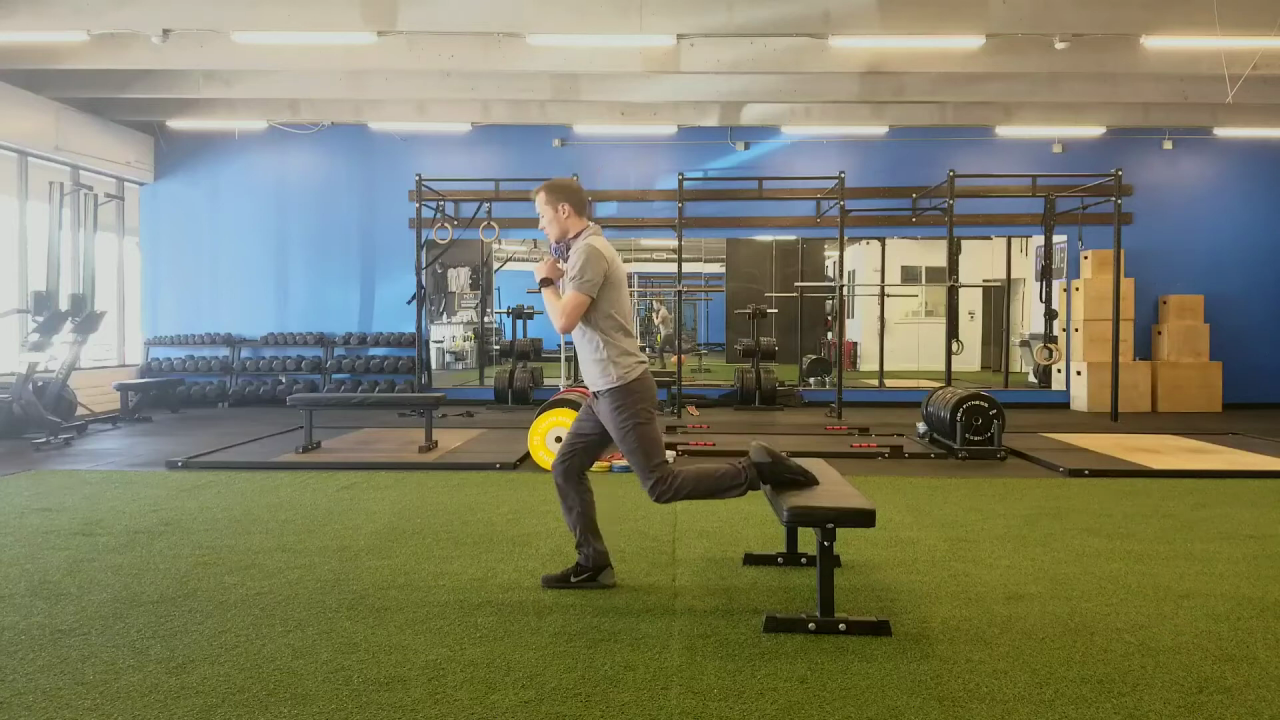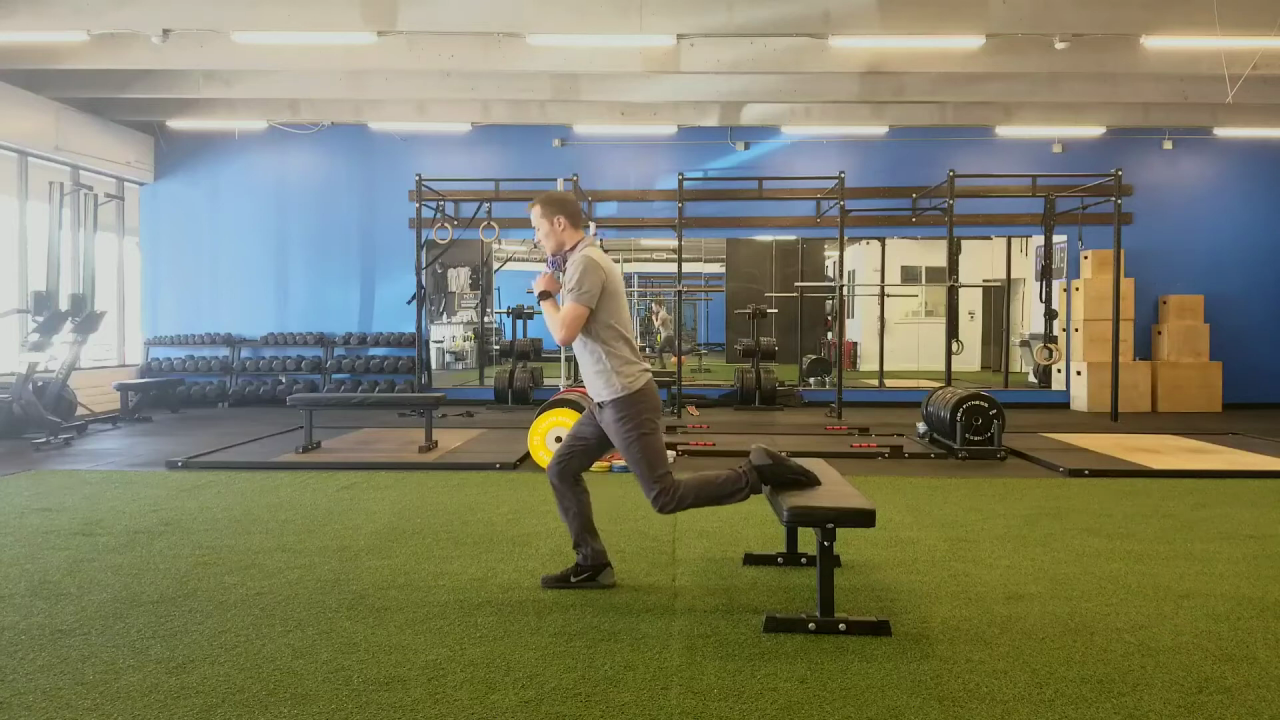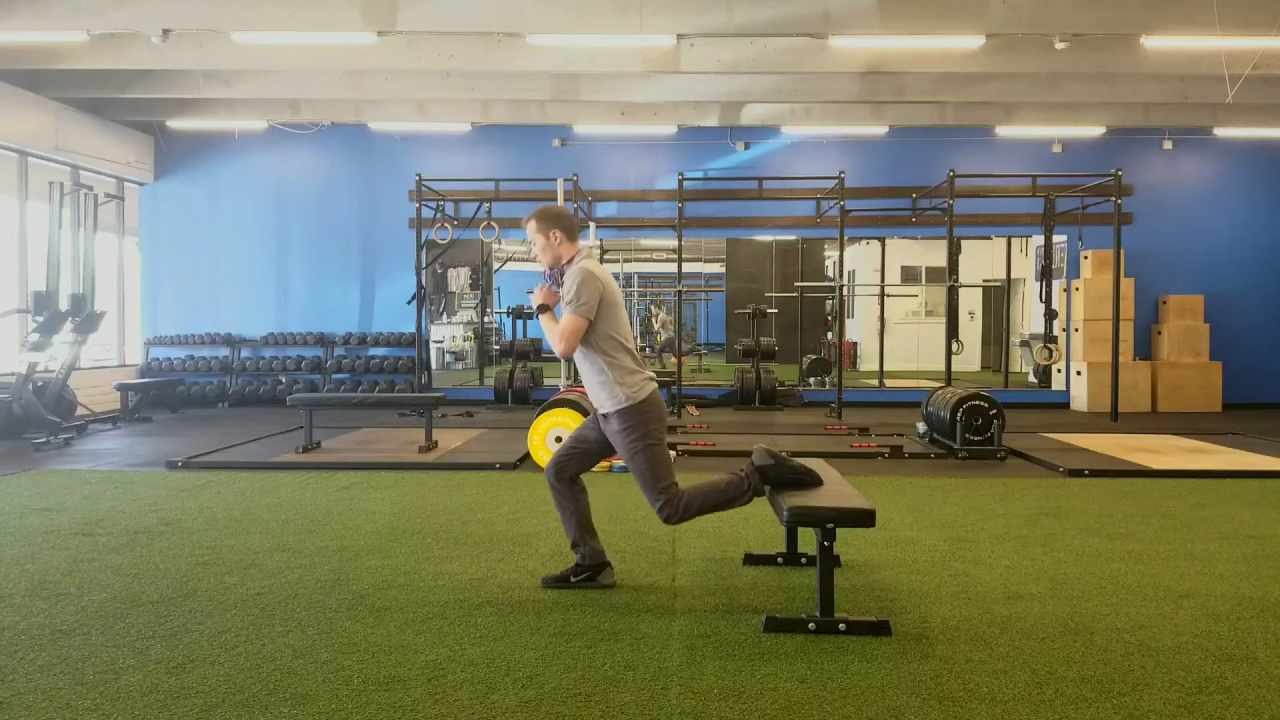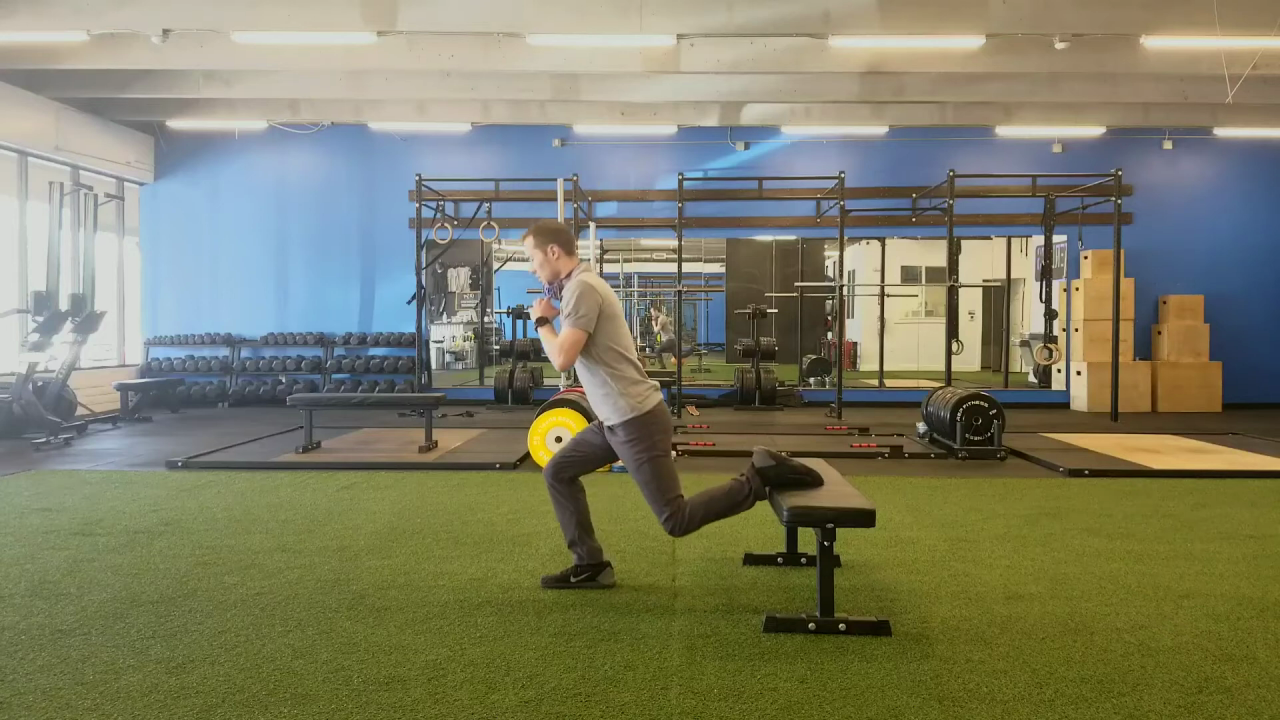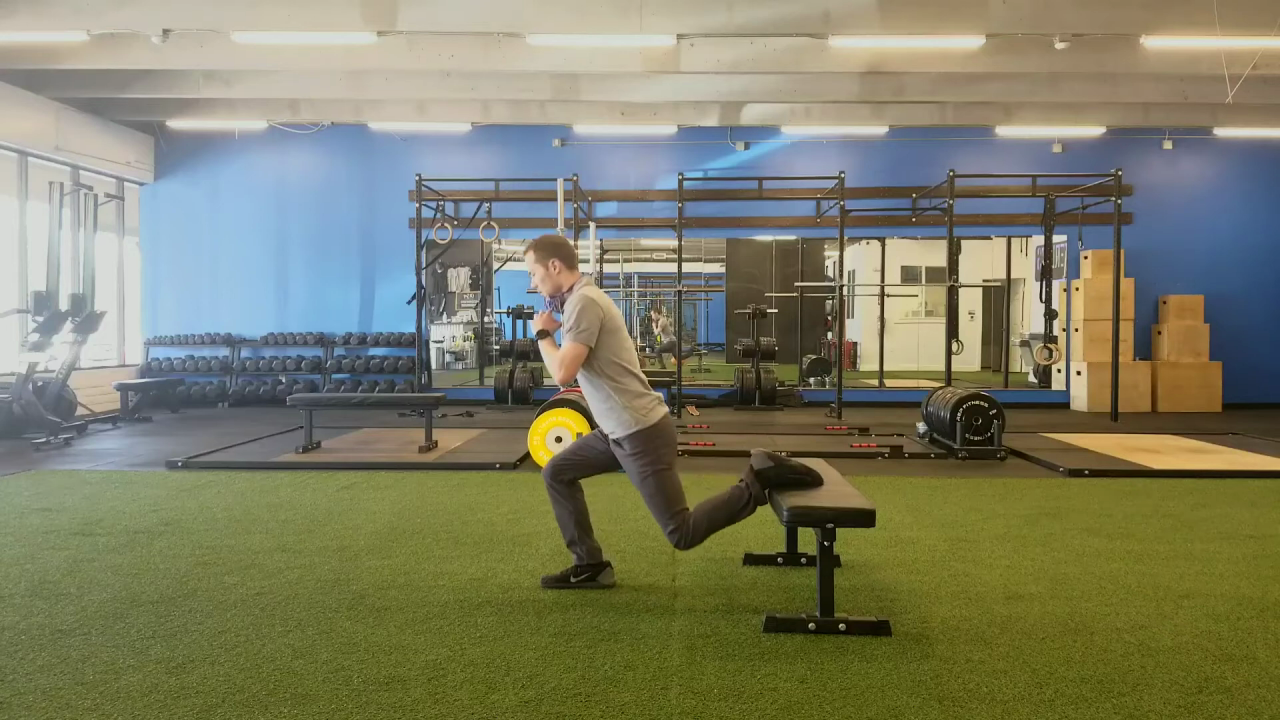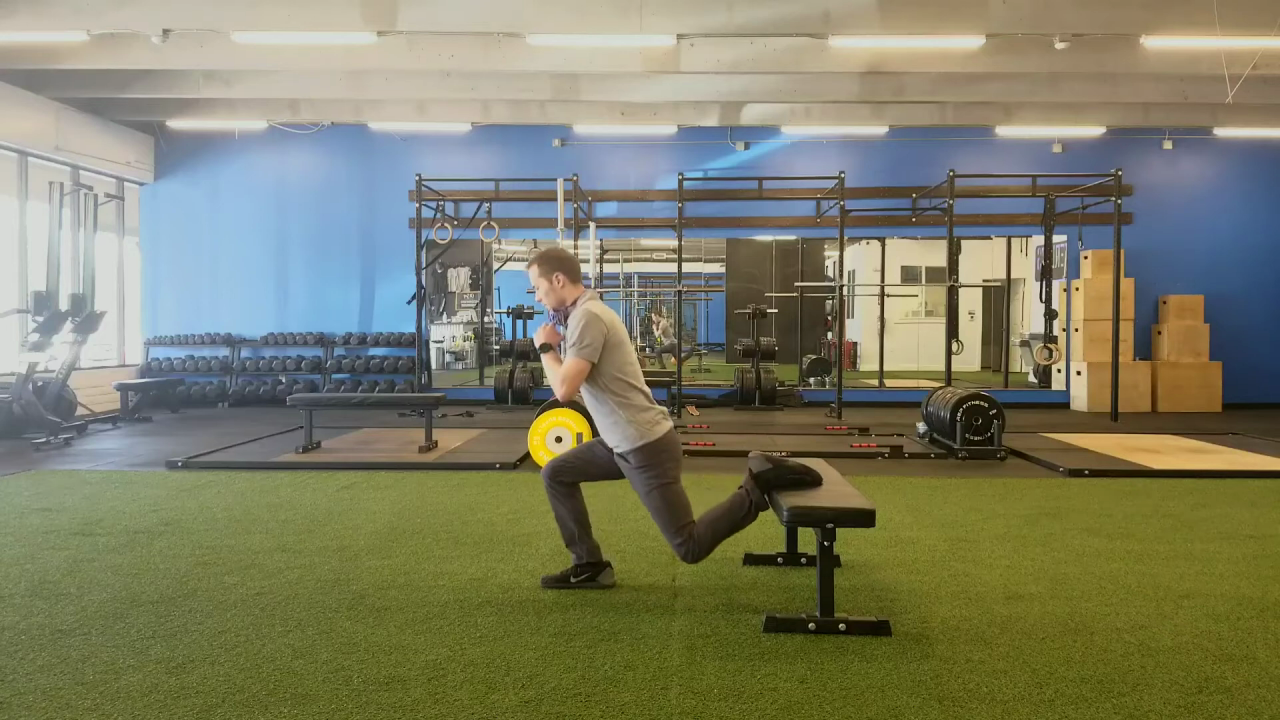
dt=0.1s
person 1, frame 1
left shoulder: (588, 251)
right shoulder: (587, 249)
left elbow: (564, 321)
right elbow: (574, 317)
left wrist: (547, 282)
right wrist: (559, 280)
left hip: (622, 390)
right hip: (606, 390)
left knee: (661, 484)
right knee: (567, 468)
left ankle: (757, 469)
right ankle: (593, 565)
person 1, frame 2
left shoulder: (585, 262)
right shoulder: (585, 260)
left elbow: (564, 333)
right elbow: (574, 330)
left wrist: (545, 294)
right wrist: (557, 293)
left hip: (626, 399)
right hip: (609, 398)
left knee: (663, 494)
right knee: (562, 469)
left ankle: (756, 472)
right ankle: (592, 564)
person 1, frame 3
left shoulder: (582, 275)
right shoulder: (581, 272)
left elbow: (563, 346)
right elbow: (571, 343)
left wrist: (543, 309)
right wrist: (555, 308)
left hip: (631, 408)
right hip: (613, 409)
left knee: (670, 506)
right knee: (560, 471)
left ankle: (759, 474)
right ankle: (591, 565)
person 1, frame 4
left shoulder: (581, 288)
right shoulder: (581, 285)
left elbow: (563, 359)
right elbow: (571, 355)
left wrist: (542, 321)
right wrist: (554, 320)
left hip: (636, 420)
right hip: (617, 418)
left knee: (676, 518)
right knee: (558, 472)
left ankle: (759, 476)
right ankle: (591, 565)
person 1, frame 5
left shoulder: (582, 302)
right shoulder: (583, 298)
left elbow: (563, 374)
right elbow: (572, 370)
left wrist: (543, 334)
right wrist: (554, 334)
left hip: (640, 433)
right hip: (619, 430)
left knee: (683, 532)
right knee: (557, 473)
left ankle: (759, 480)
right ankle: (590, 565)
person 1, frame 6
left shoulder: (586, 317)
right shoulder: (586, 312)
left elbow: (565, 389)
right elbow: (577, 384)
left wrist: (546, 348)
right wrist: (557, 347)
left hip: (645, 447)
right hip: (624, 441)
left knee: (690, 546)
right knee: (556, 474)
left ankle: (758, 484)
right ankle: (590, 565)
